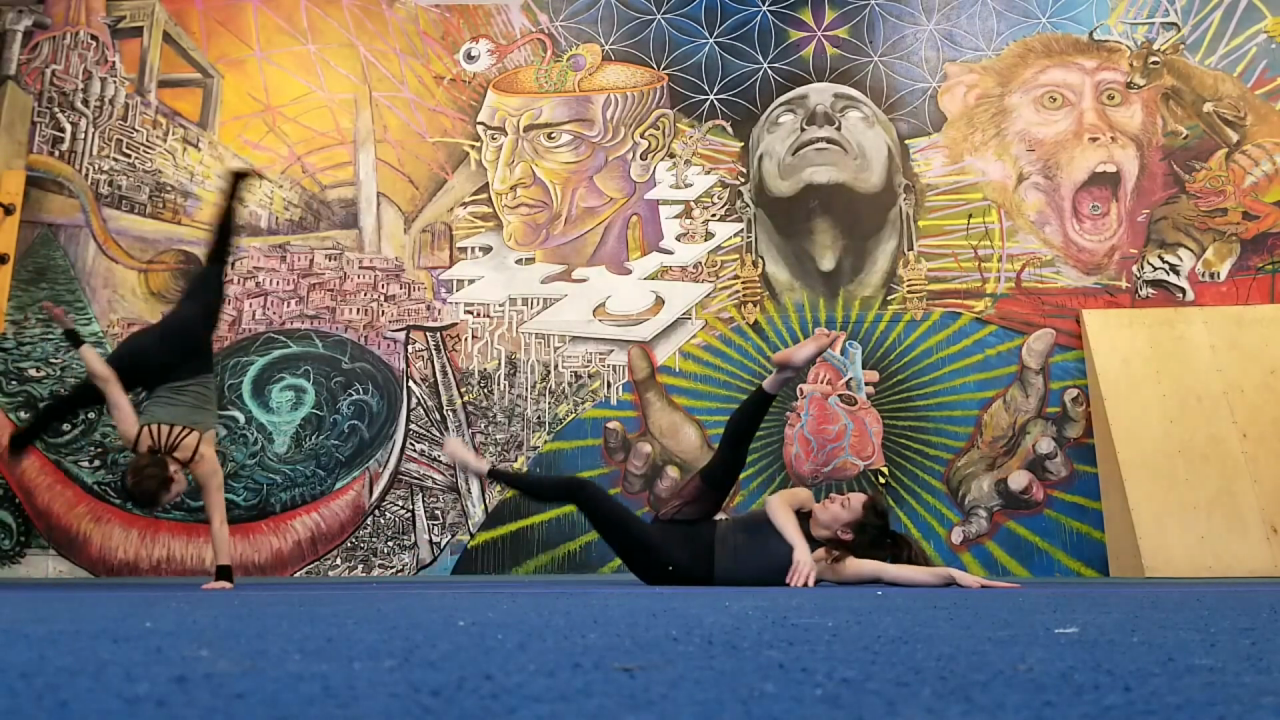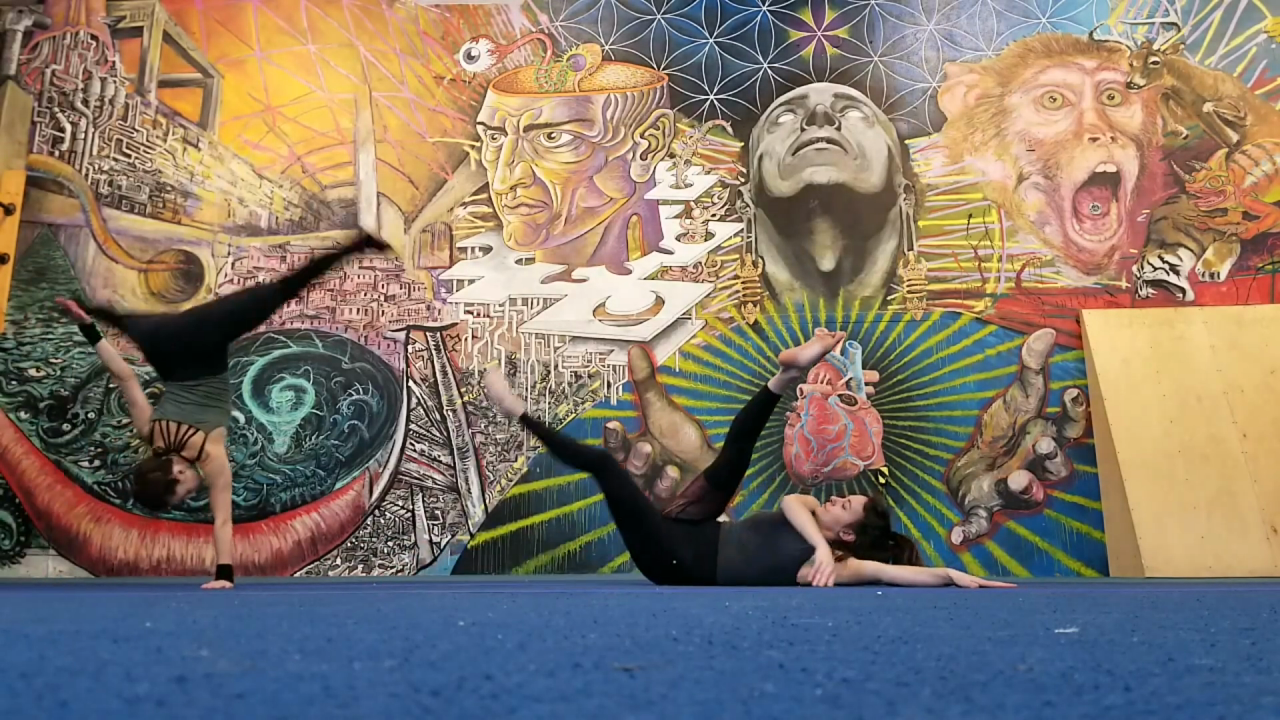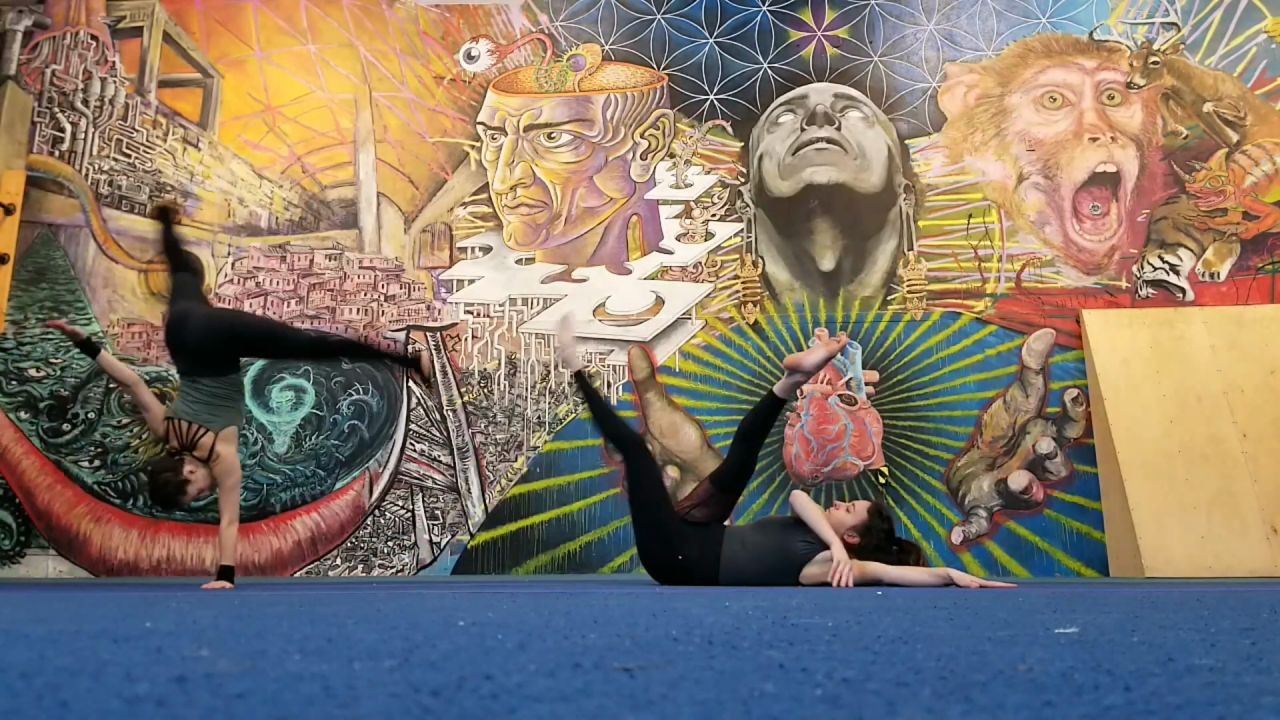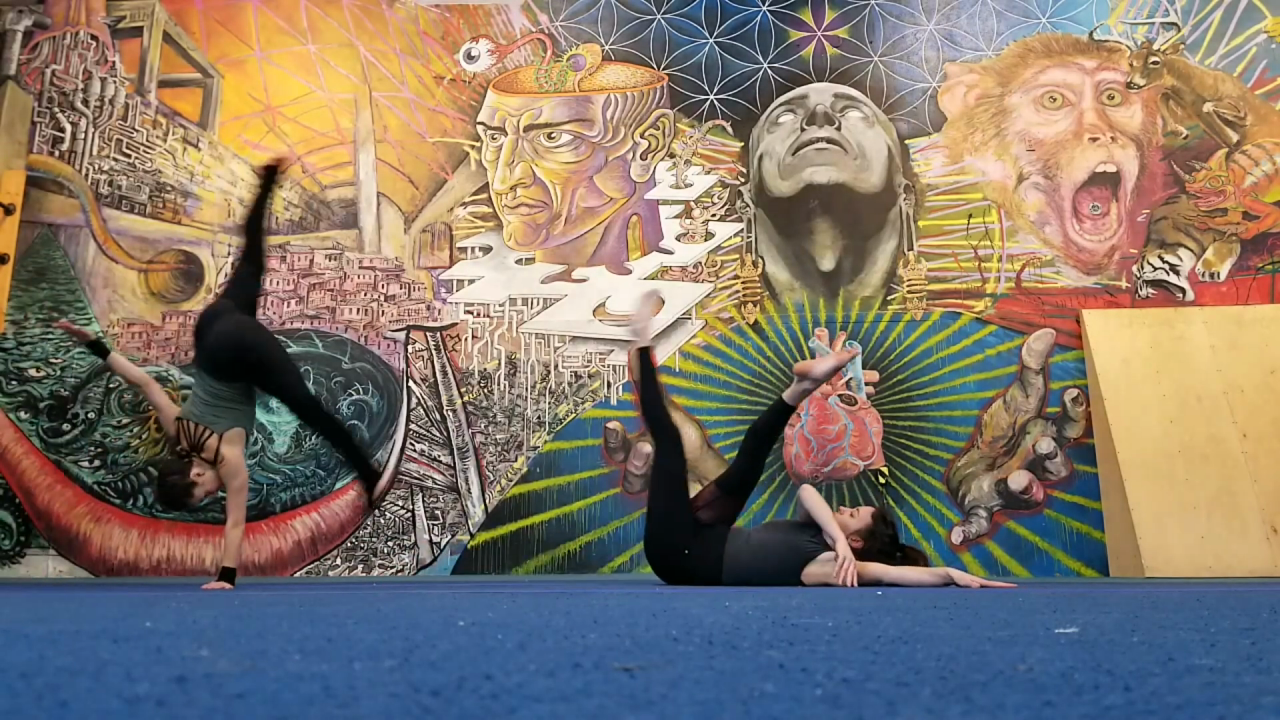
dt=0.1s
person 1, frame 1
left shoulder: (829, 564)
right shoulder: (800, 501)
left elbow: (889, 570)
right elbow: (773, 502)
left wrist: (953, 574)
right wrist: (805, 549)
left hip: (678, 570)
right hip: (685, 537)
right knee: (708, 457)
left ankle: (486, 471)
person 1, frame 2
left shoulder: (834, 564)
right shoulder: (807, 506)
left elbow: (893, 571)
right elbow: (791, 503)
left wrist: (952, 575)
right wrist: (822, 548)
left hip: (679, 567)
right hip: (688, 538)
left knee: (606, 466)
right knee: (734, 453)
person 1, frame 3
left shoulder: (825, 567)
right shoulder: (802, 531)
left elbow: (901, 571)
right elbow: (799, 497)
right wrist: (839, 546)
left hip: (681, 565)
right hip: (686, 546)
left knee: (639, 456)
right knee: (743, 454)
person 1, frame 4
left shoulder: (830, 564)
right shoulder: (817, 529)
right elbow: (807, 492)
right wrist: (836, 540)
left hip: (685, 562)
right hip: (681, 547)
right knee: (754, 451)
person 2, frame 1
left shoulder: (203, 459)
right elbow: (107, 380)
left wrist: (224, 575)
right wrist: (70, 332)
left hip: (186, 343)
right hip: (143, 355)
left knee: (209, 278)
right knee: (83, 397)
left ankle: (233, 192)
person 2, frame 2
left shoulder: (211, 460)
right shoulder: (155, 437)
left elbow: (223, 525)
right elbow: (126, 377)
left wrist: (224, 575)
right wrist: (91, 331)
left hip: (202, 327)
right hip: (160, 335)
left knee: (285, 289)
right knee: (131, 325)
left ankle: (359, 245)
person 2, frame 3
left shoulder: (223, 457)
left elbow: (229, 523)
right elbow: (130, 378)
left wrist: (226, 576)
right wrist: (86, 342)
left hip: (221, 334)
right hip: (192, 330)
left knee: (317, 348)
right knee: (187, 282)
left ankle: (403, 359)
right ankle: (168, 227)
person 2, frame 4
left shoulder: (229, 460)
right shoulder: (177, 431)
left elbow: (235, 524)
right elbow: (142, 379)
left wrist: (227, 576)
right wrist: (93, 343)
left hip: (245, 348)
right hip: (217, 333)
left knee: (310, 410)
right knee: (249, 265)
left ankle: (369, 476)
